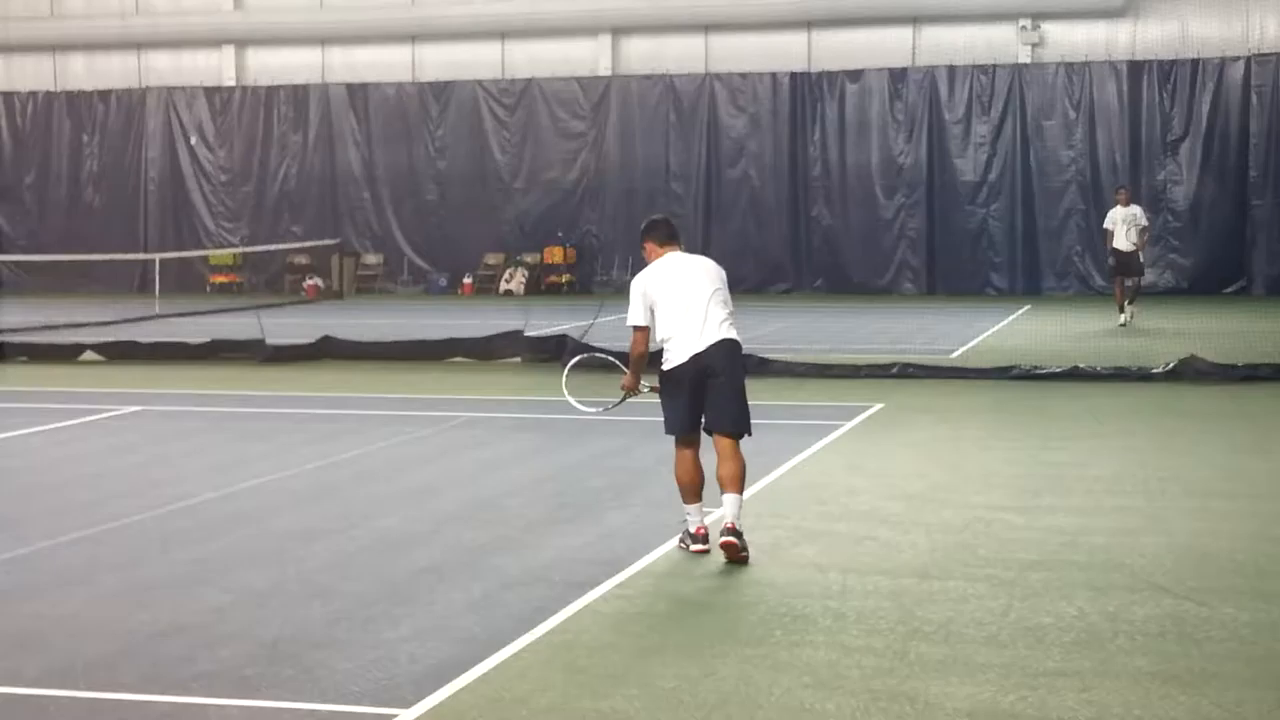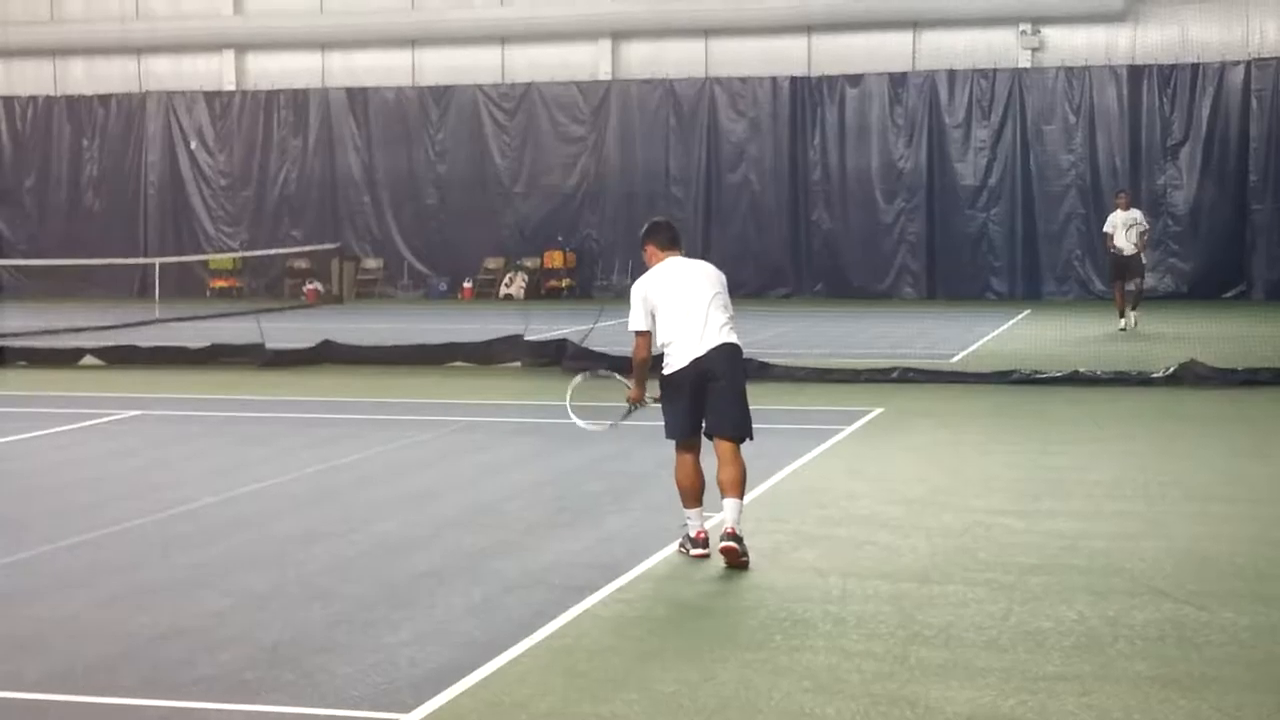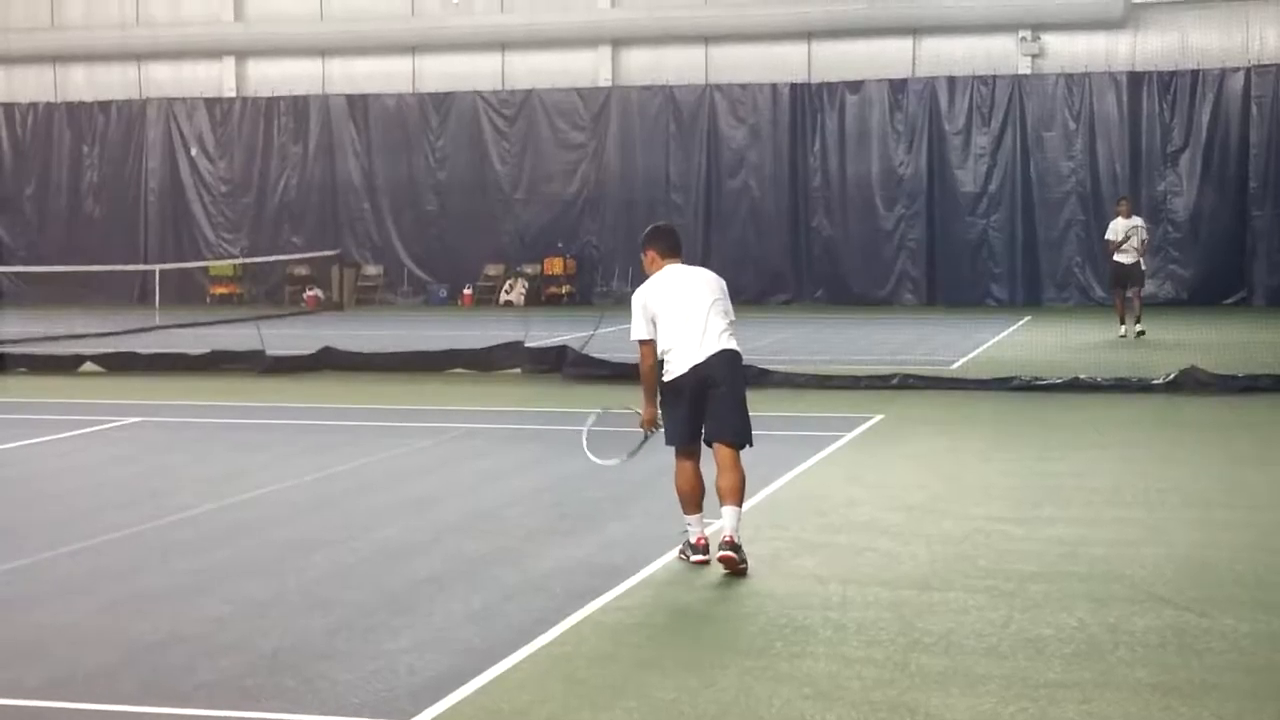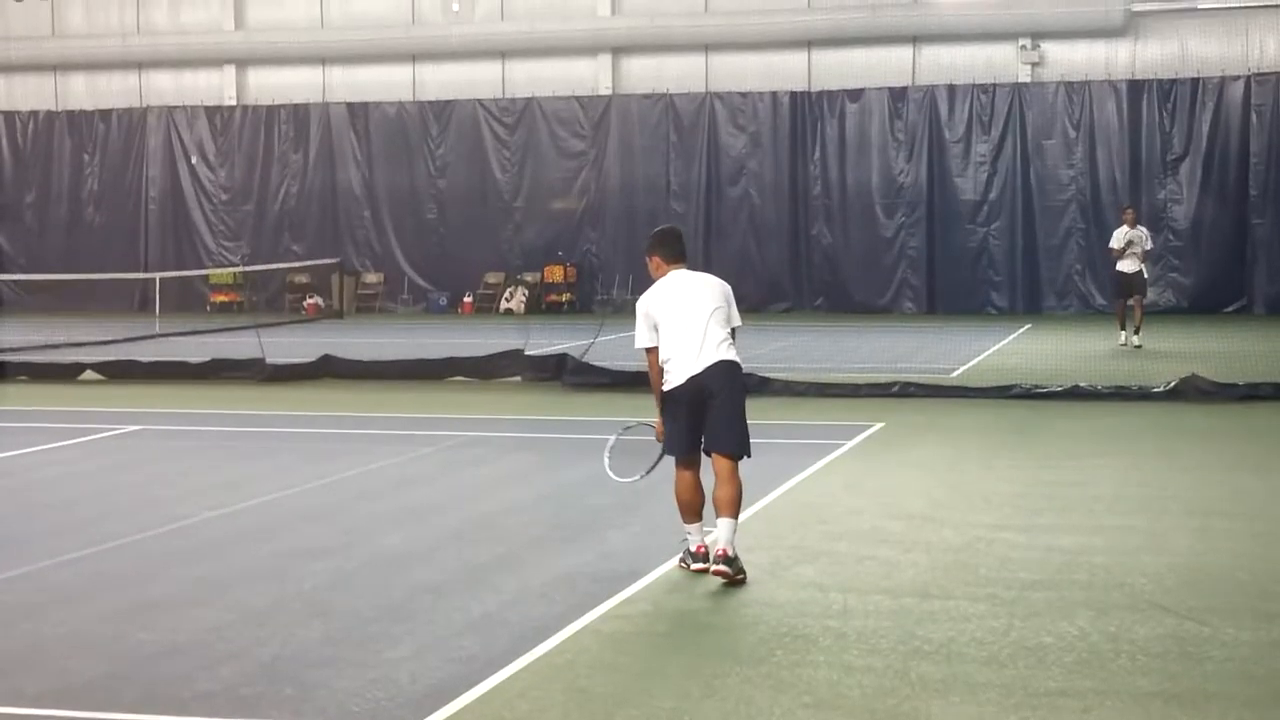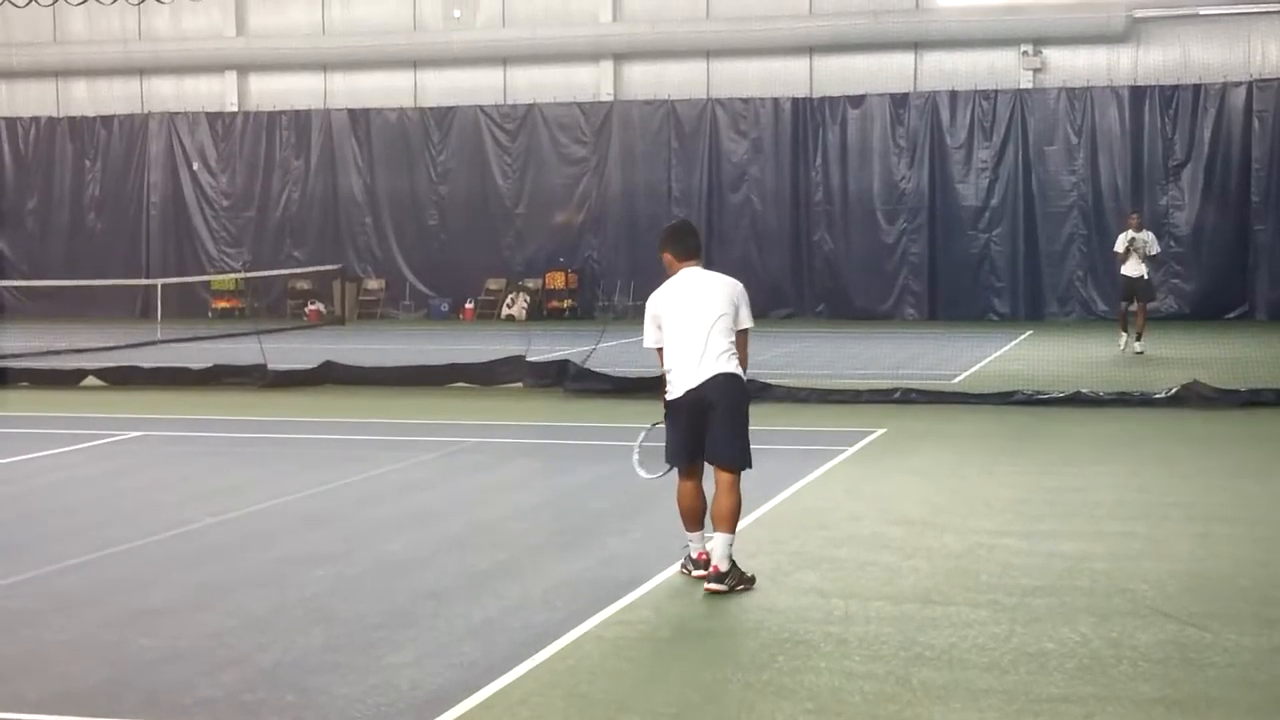
dt=0.2s
person 1, frame 1
left shoulder: (644, 279)
right shoulder: (711, 266)
left elbow: (640, 345)
left wrist: (633, 376)
left hip: (680, 360)
right hip: (724, 349)
left knee: (686, 445)
right knee: (727, 442)
left ankle: (696, 528)
right ankle: (731, 524)
person 1, frame 2
left shoulder: (644, 284)
right shoulder: (711, 271)
left elbow: (643, 351)
left wrist: (638, 387)
left hip: (681, 364)
right hip: (724, 354)
left knee: (686, 449)
right knee: (728, 447)
left ankle: (696, 532)
right ankle: (731, 529)
person 1, frame 3
left shoulder: (645, 293)
right shoulder: (712, 278)
left elbow: (648, 359)
left wrist: (650, 405)
left hip: (680, 372)
right hip: (724, 361)
left knee: (686, 457)
right knee: (727, 454)
left ankle: (696, 539)
right ankle: (729, 537)
person 1, frame 4
left shoulder: (649, 299)
right shoulder: (718, 285)
left elbow: (655, 365)
left wrist: (662, 413)
left hip: (679, 382)
right hip: (723, 372)
left knee: (686, 466)
right knee: (725, 465)
left ankle: (696, 548)
right ankle: (724, 550)
person 1, frame 5
left shoulder: (658, 298)
right shoulder: (730, 286)
right elbow: (740, 351)
left hip: (681, 390)
right hip: (724, 383)
left knee: (688, 474)
right knee: (727, 475)
left ankle: (697, 554)
right ankle: (721, 566)
